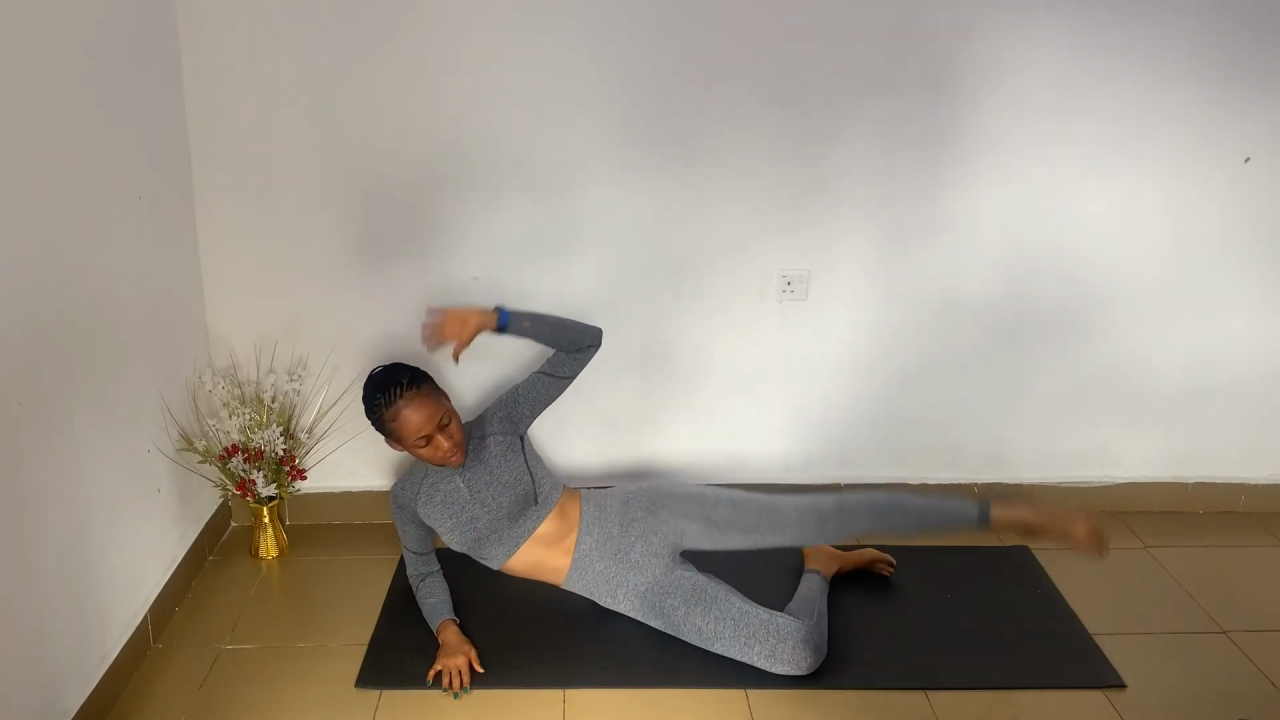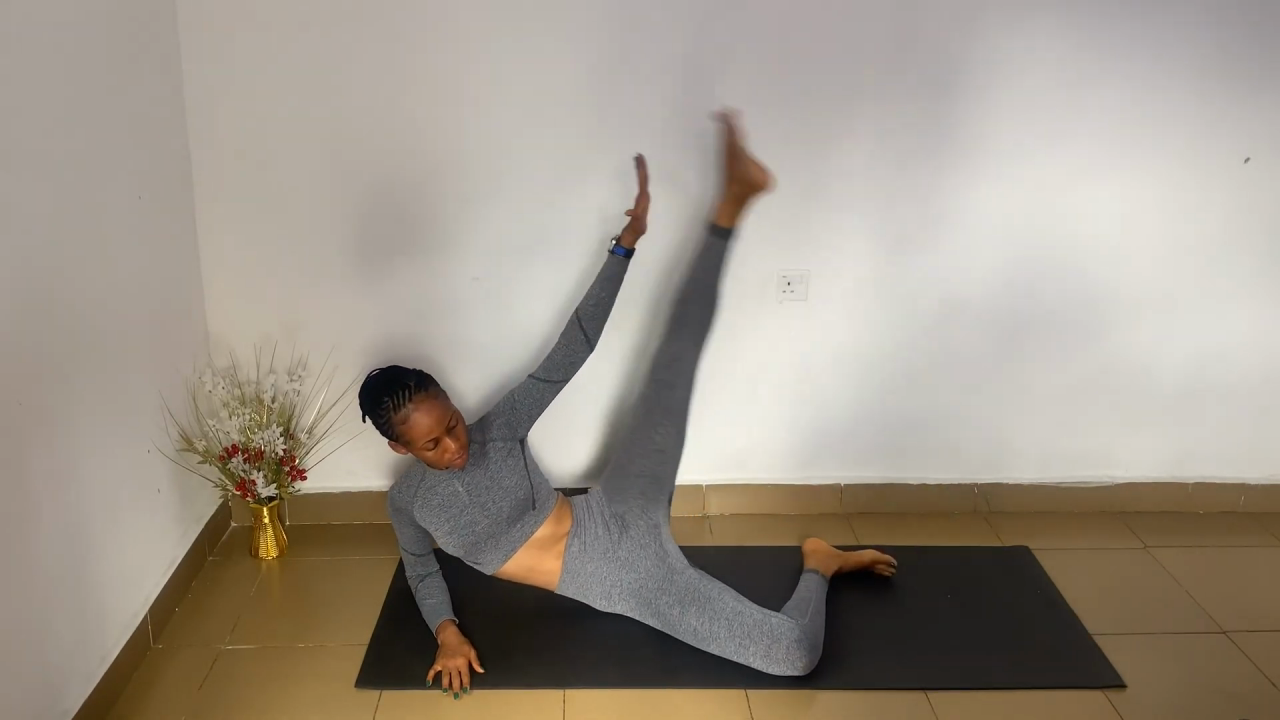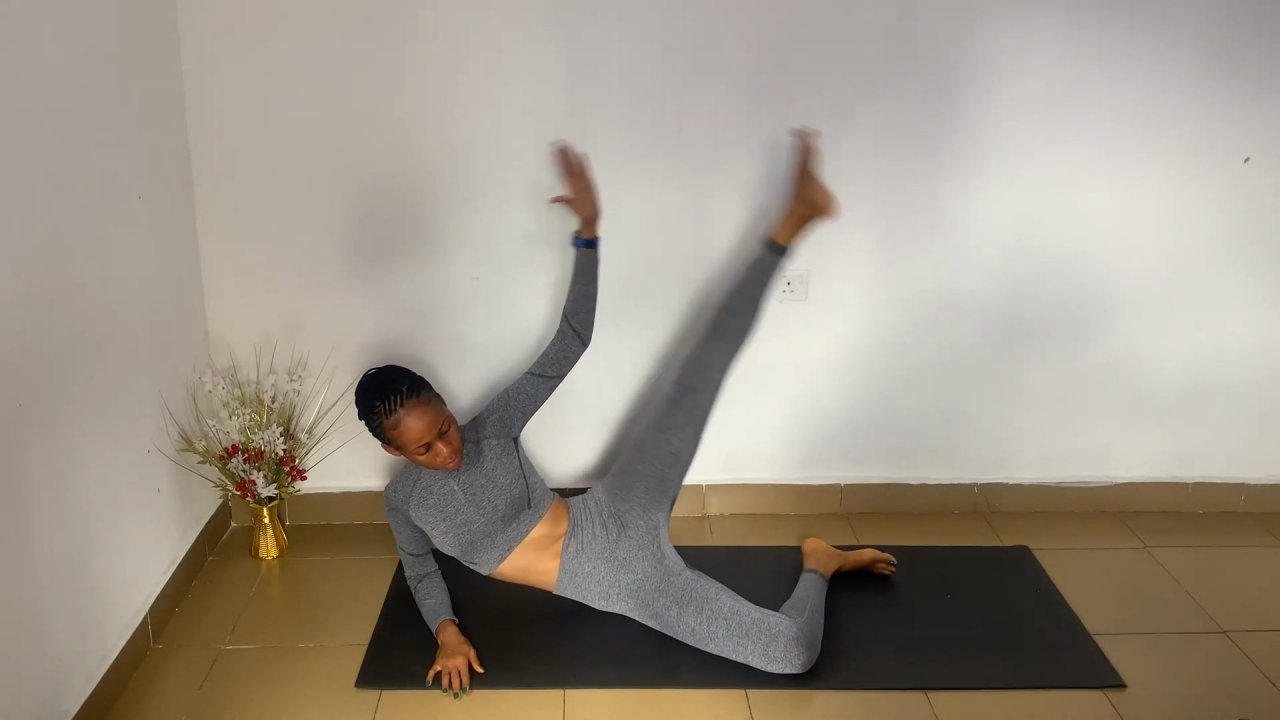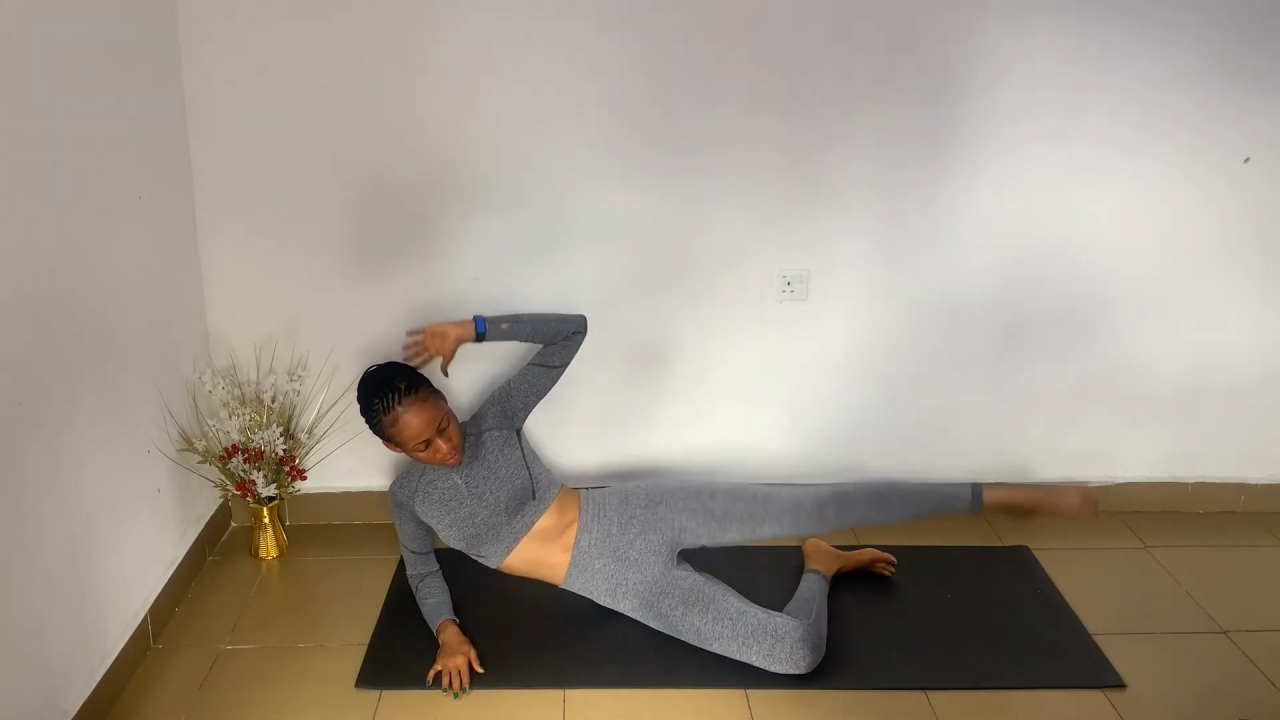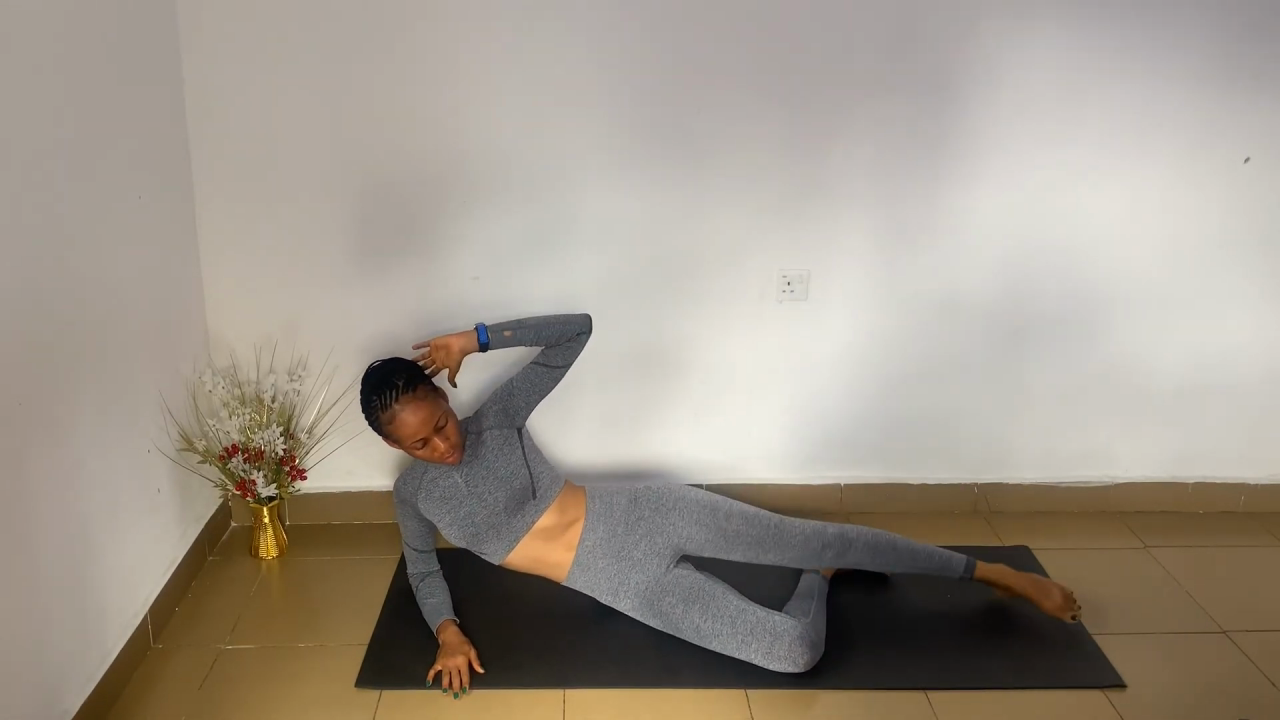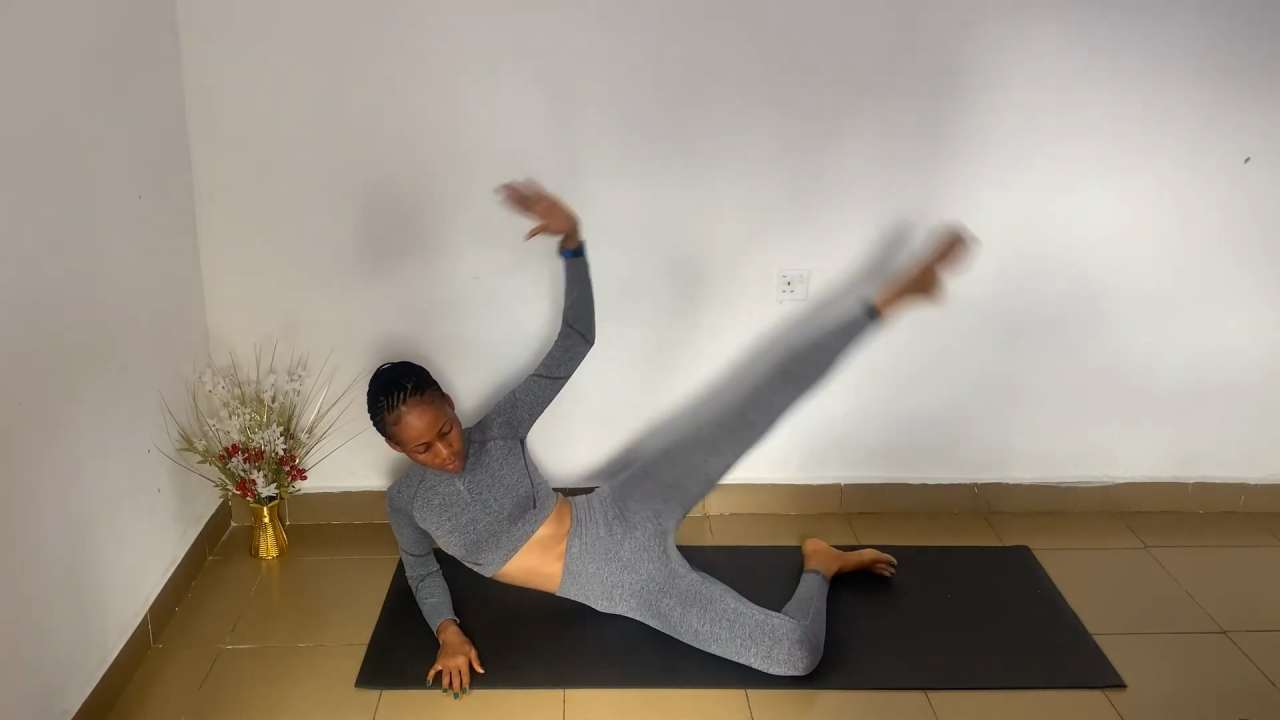
dt=0.4s
person 1, frame 1
left shoulder: (500, 420)
right shoulder: (411, 496)
left elbow: (586, 340)
right elbow: (420, 565)
left wrist: (496, 319)
right wrist: (447, 631)
left hip: (638, 522)
right hip: (626, 587)
left knee: (821, 512)
right knee: (798, 653)
left ankle: (1003, 513)
right ankle: (823, 567)
person 1, frame 2
left shoulder: (500, 426)
right shoulder: (408, 500)
left elbow: (578, 339)
right elbow: (420, 567)
left wrist: (626, 242)
right wrist: (446, 630)
left hip: (623, 519)
right hip: (620, 584)
left knee: (671, 365)
right knee: (794, 652)
right ankle: (825, 564)
person 1, frame 3
left shoulder: (492, 429)
right shoulder: (404, 499)
left elbow: (572, 340)
right elbow: (419, 567)
left wrist: (587, 233)
right wrist: (447, 632)
left hip: (619, 525)
right hip: (614, 586)
left knee: (701, 368)
right knee: (792, 653)
right ankle: (822, 563)
person 1, frame 4
left shoulder: (495, 419)
right shoulder: (408, 495)
left elbow: (572, 330)
right elbow: (420, 567)
left wrist: (471, 328)
right wrist: (447, 630)
left hip: (633, 520)
right hip: (621, 585)
left knee: (820, 504)
right knee: (797, 652)
left ankle: (996, 496)
right ankle: (822, 565)
person 1, frame 5
left shoulder: (496, 416)
right shoulder: (413, 492)
left elbow: (578, 328)
right elbow: (421, 564)
left wrist: (476, 337)
right wrist: (447, 631)
left hip: (639, 520)
right hip: (622, 584)
left knee: (818, 536)
right knee: (794, 651)
left ankle: (989, 573)
right ankle: (819, 577)
person 1, frame 6
left shoulder: (498, 427)
right shoulder: (408, 500)
left elbow: (576, 339)
right elbow: (419, 564)
left wrist: (572, 242)
right wrist: (447, 629)
left hip: (624, 522)
right hip: (616, 585)
left knee: (756, 406)
right knee: (795, 654)
right ankle: (821, 565)
